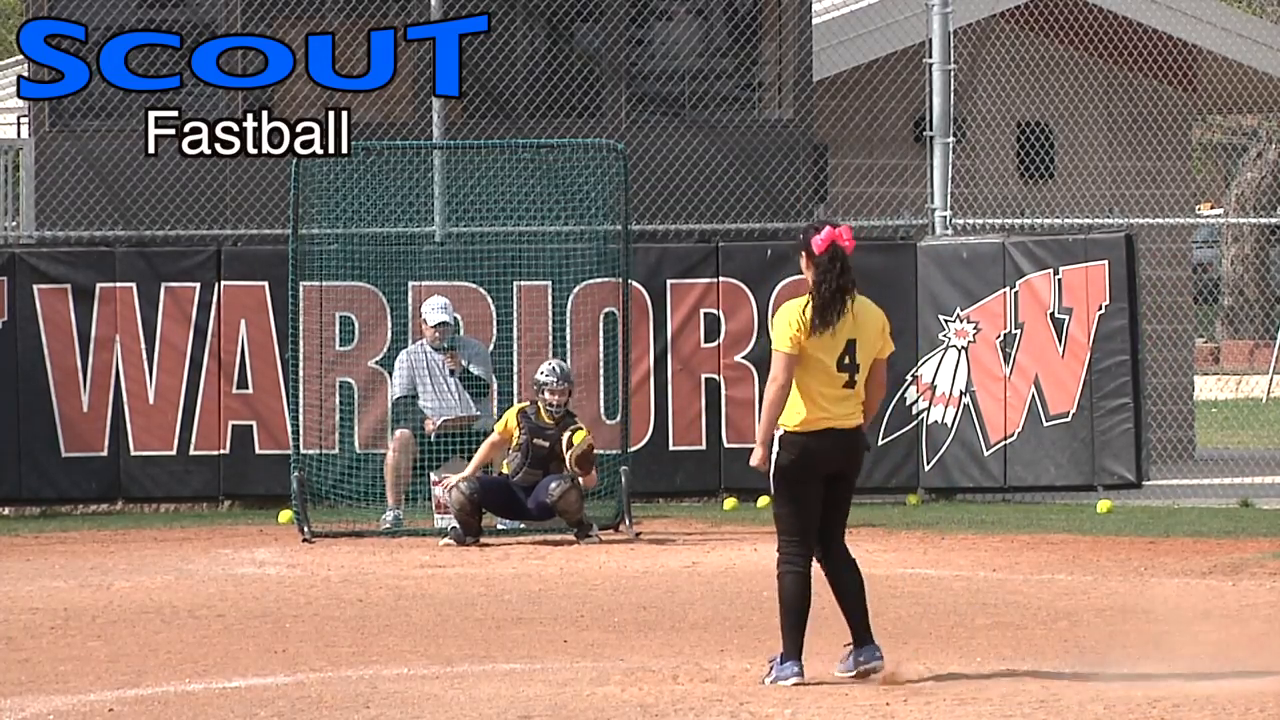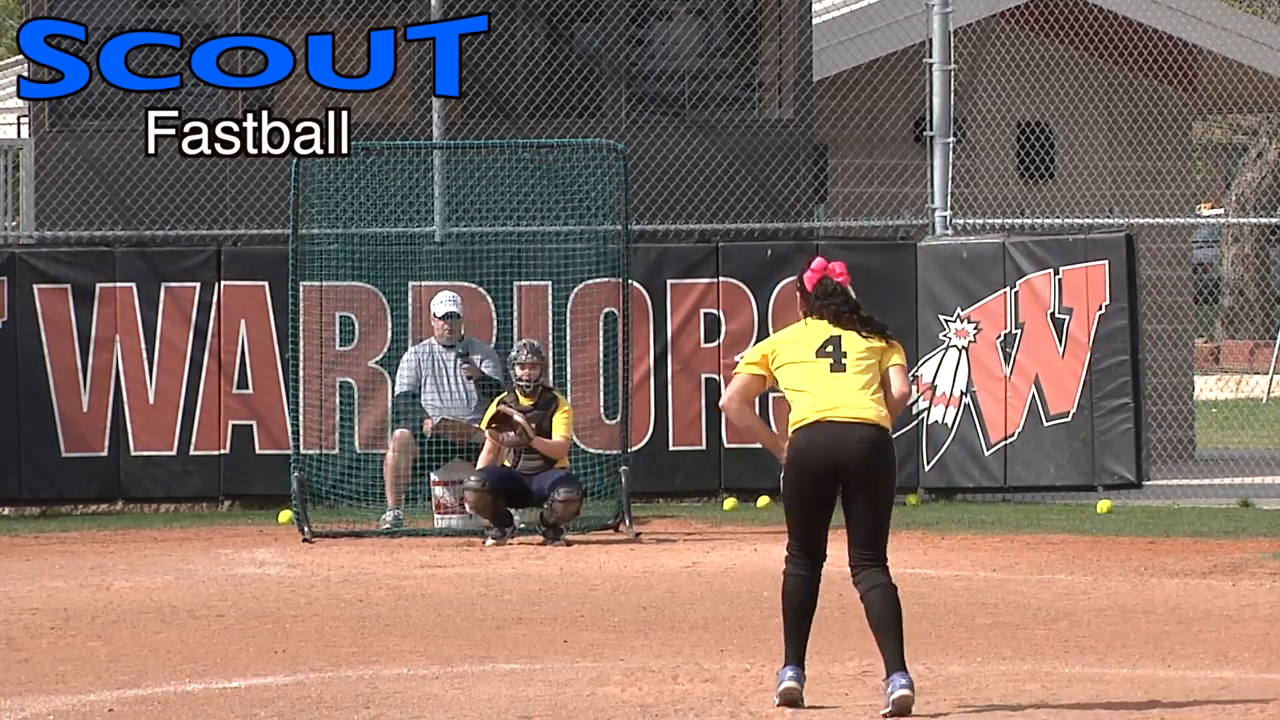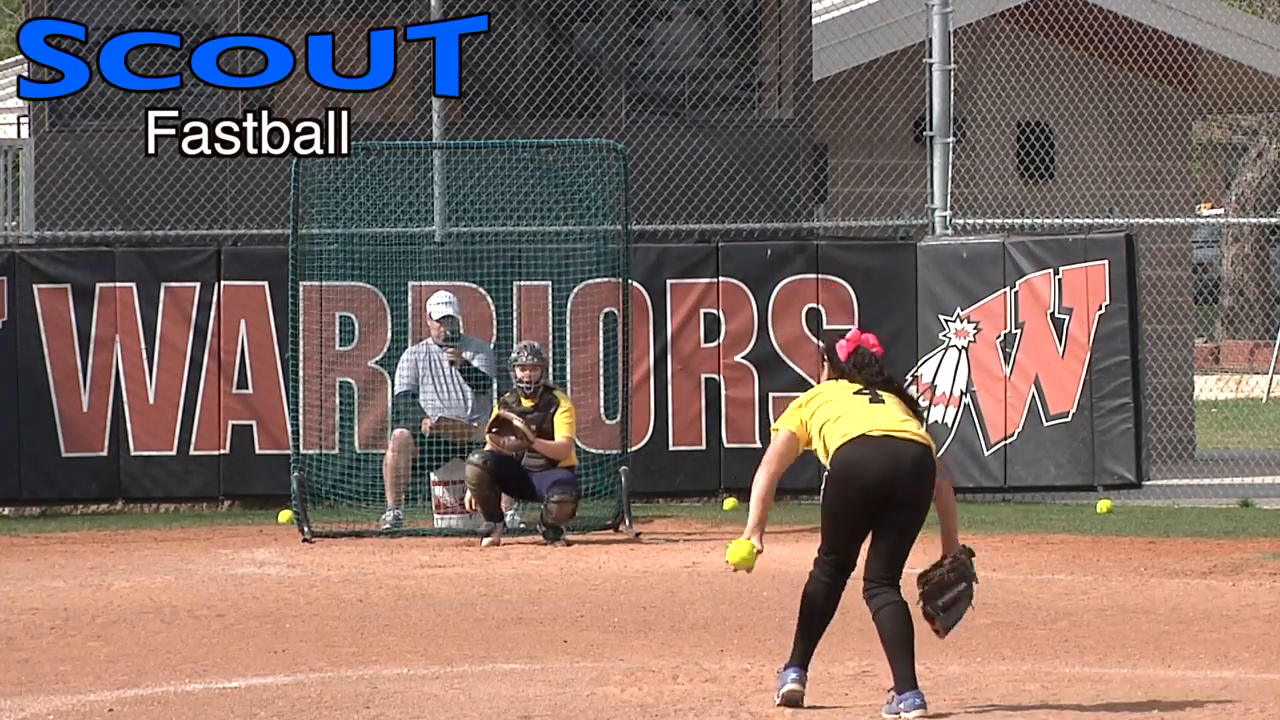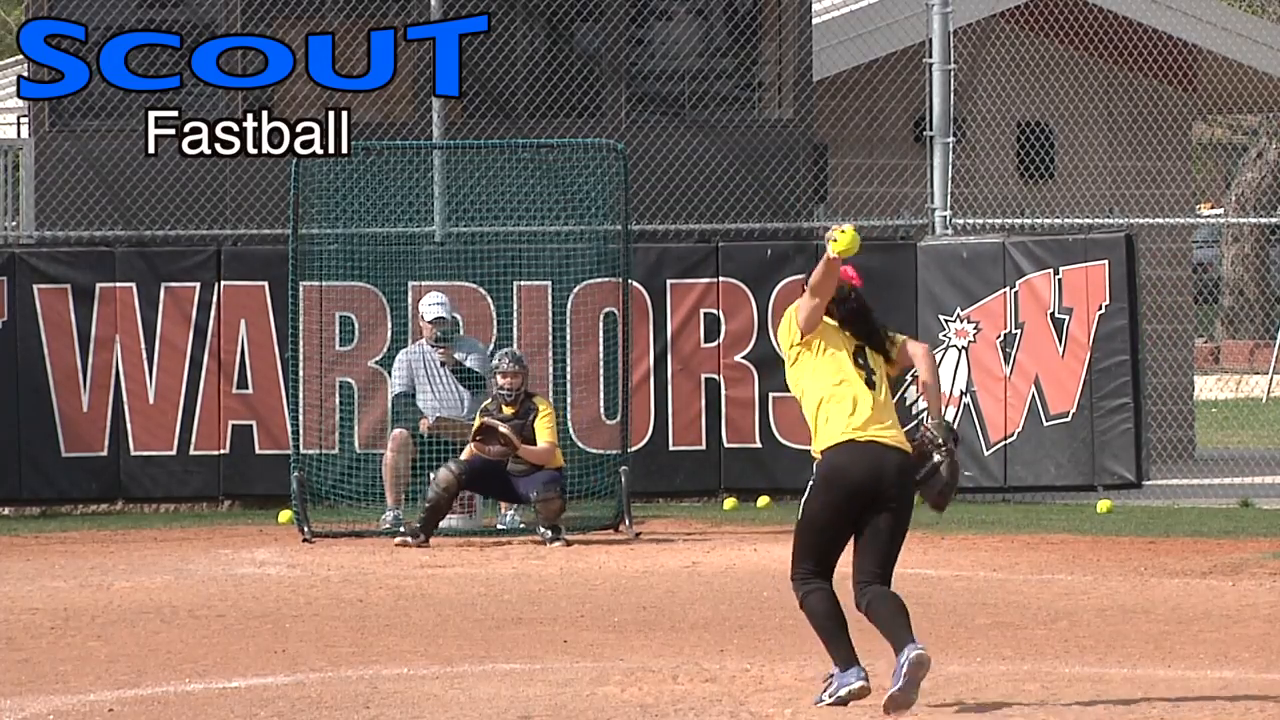
dt=0.3s
person 1, frame 1
left shoulder: (795, 314)
right shoulder: (873, 315)
left elbow: (779, 381)
right elbow: (878, 387)
left wrist: (762, 440)
left hip: (802, 443)
right hip: (849, 442)
left knee: (794, 552)
right knee: (832, 546)
left ankle: (790, 661)
right ankle: (866, 649)
person 1, frame 2
left shoulder: (780, 342)
right shoulder: (877, 336)
left elbow: (732, 401)
right elbow: (899, 392)
left wrist: (779, 445)
left hip: (811, 443)
right hip: (869, 442)
left knee: (803, 559)
right knee: (870, 565)
left ankle: (793, 670)
right ankle: (898, 676)
person 1, frame 3
left shoulder: (813, 400)
right shoulder: (897, 398)
left elbow: (770, 467)
right elbow: (940, 478)
left wrist: (754, 528)
right wrist: (950, 541)
left hip: (857, 463)
right hip: (914, 460)
left knee: (830, 566)
right knee: (883, 583)
left ankle: (796, 672)
person 1, frame 4
left shoulder: (803, 334)
right shoulder: (876, 339)
left elbow: (816, 291)
right elbow: (919, 351)
right wrist: (936, 418)
left hip: (844, 461)
right hip: (896, 465)
left knee: (809, 576)
right knee: (873, 586)
left ankle: (848, 671)
right ankle: (908, 650)
person 2, frame 1
left shoulder: (475, 349)
right shoulder: (408, 357)
left elbow: (483, 392)
right elbow: (401, 403)
left wrist: (461, 370)
right wrist: (422, 420)
left hip: (474, 430)
right hip: (429, 432)
right knee: (401, 438)
right ankle: (393, 511)
person 2, frame 2
left shoulder: (483, 351)
right shoulder: (416, 354)
left elbow: (499, 392)
right elbow: (403, 399)
left wrist: (479, 375)
right wrist: (422, 419)
right hip: (431, 431)
right knee: (401, 438)
right ankle: (393, 511)
person 2, frame 3
left shoulder: (478, 349)
right shoulder: (412, 354)
left elbow: (484, 386)
right elbow: (402, 397)
left wrist: (461, 362)
right wrist: (420, 418)
left hip: (472, 427)
right hip: (428, 431)
right knee: (398, 438)
right ankle: (392, 511)
person 2, frame 4
left shoulder: (472, 348)
right shoulder: (407, 356)
left elbow: (478, 385)
right elbow: (400, 400)
left wrist: (453, 363)
right wrist: (418, 419)
right hip: (427, 430)
right knee: (399, 437)
right ankle: (393, 511)
person 3, frame 1
left shoulder: (573, 429)
right shoulder: (520, 413)
left elbow: (590, 483)
right elbow: (494, 443)
left wrist: (584, 473)
right wrist: (467, 473)
left hip: (543, 497)
right hip: (510, 489)
left knee: (562, 487)
right knee: (462, 492)
left ankle: (583, 529)
right ankle: (468, 532)
person 3, frame 2
left shoulder: (557, 404)
right shoulder: (502, 403)
left elbow: (561, 450)
right elbow: (490, 450)
left wrist: (530, 438)
right wrist: (475, 486)
left hip: (548, 476)
right hip: (513, 477)
left knee: (569, 495)
right knee: (474, 487)
left ankle: (549, 526)
right ankle: (502, 526)
person 3, frame 3
left shoulder: (560, 403)
right shoulder: (506, 404)
left elbow: (564, 448)
right elbow: (493, 447)
left wrist: (531, 441)
right wrist: (473, 486)
left hip: (554, 472)
right hip: (520, 472)
left knee: (563, 498)
right knee: (478, 461)
left ankle: (551, 527)
right ankle: (493, 524)
person 3, frame 4
left shoulder: (540, 409)
right shoulder: (487, 409)
left elbow: (547, 455)
right elbow: (473, 448)
left wrist: (517, 447)
right wrist: (451, 479)
left hip: (539, 474)
right hip: (504, 475)
left knee: (548, 494)
right knee: (451, 470)
left ankle: (549, 529)
right ankle: (422, 531)
